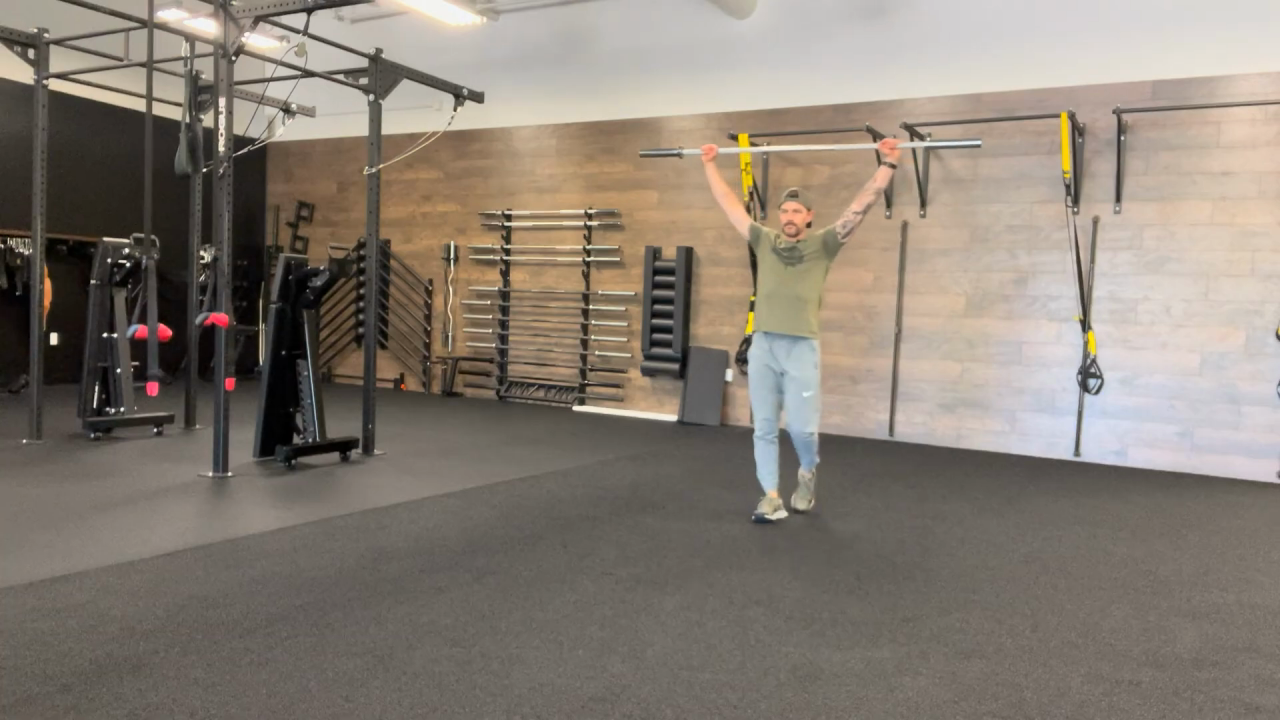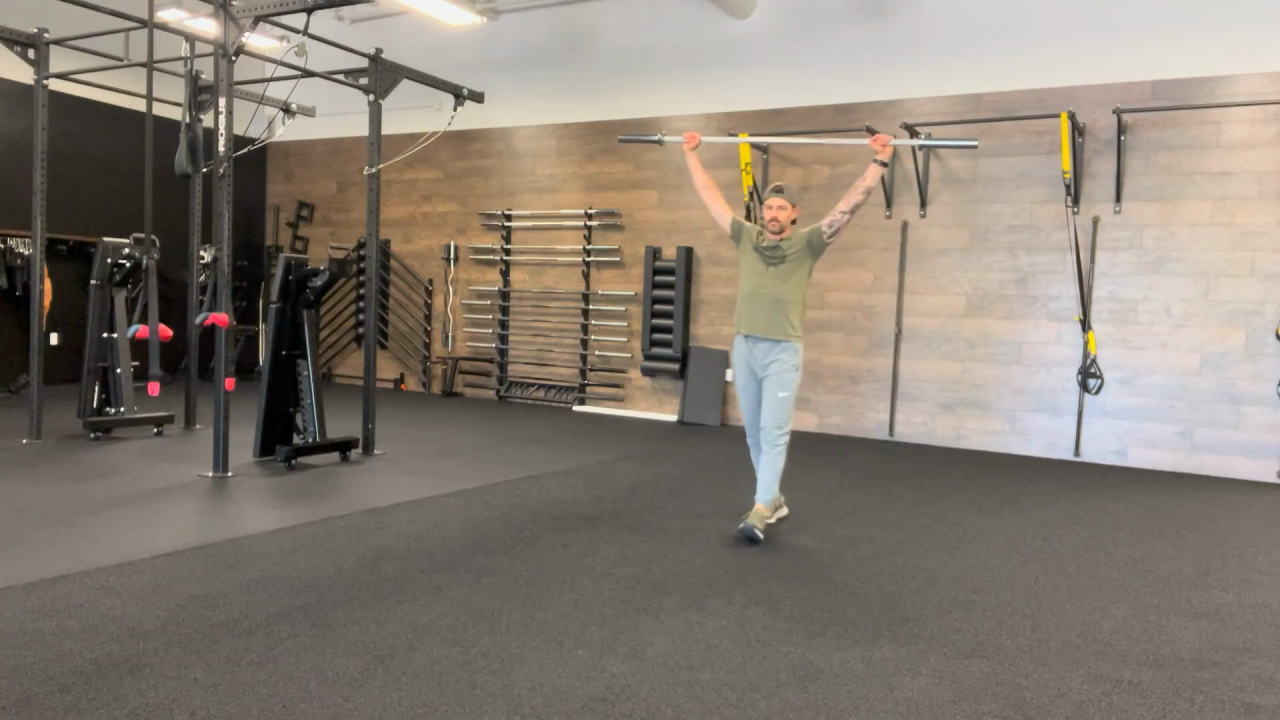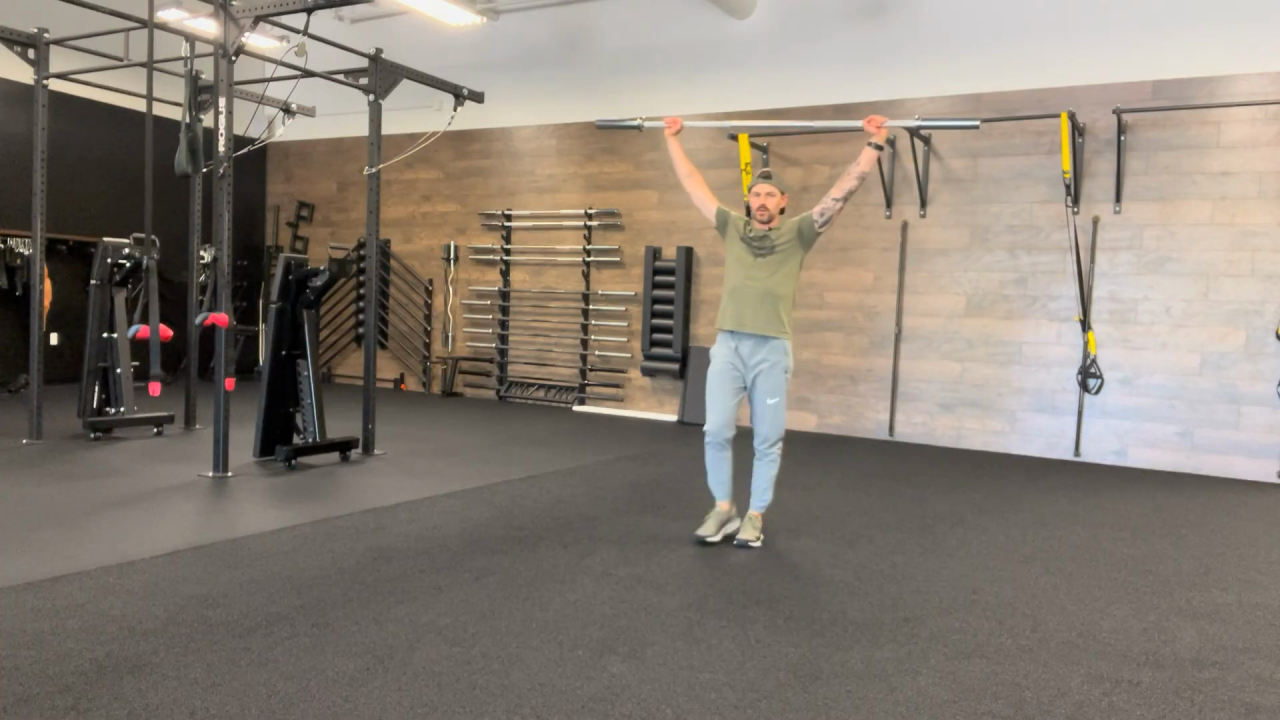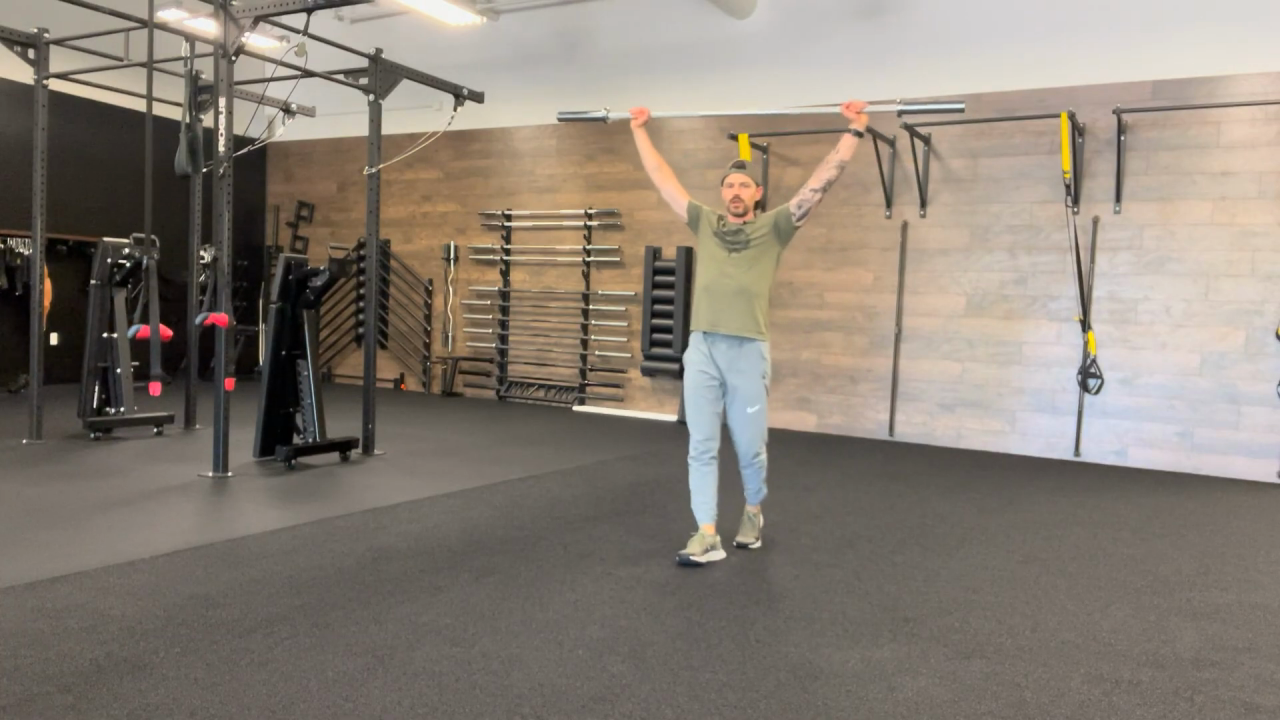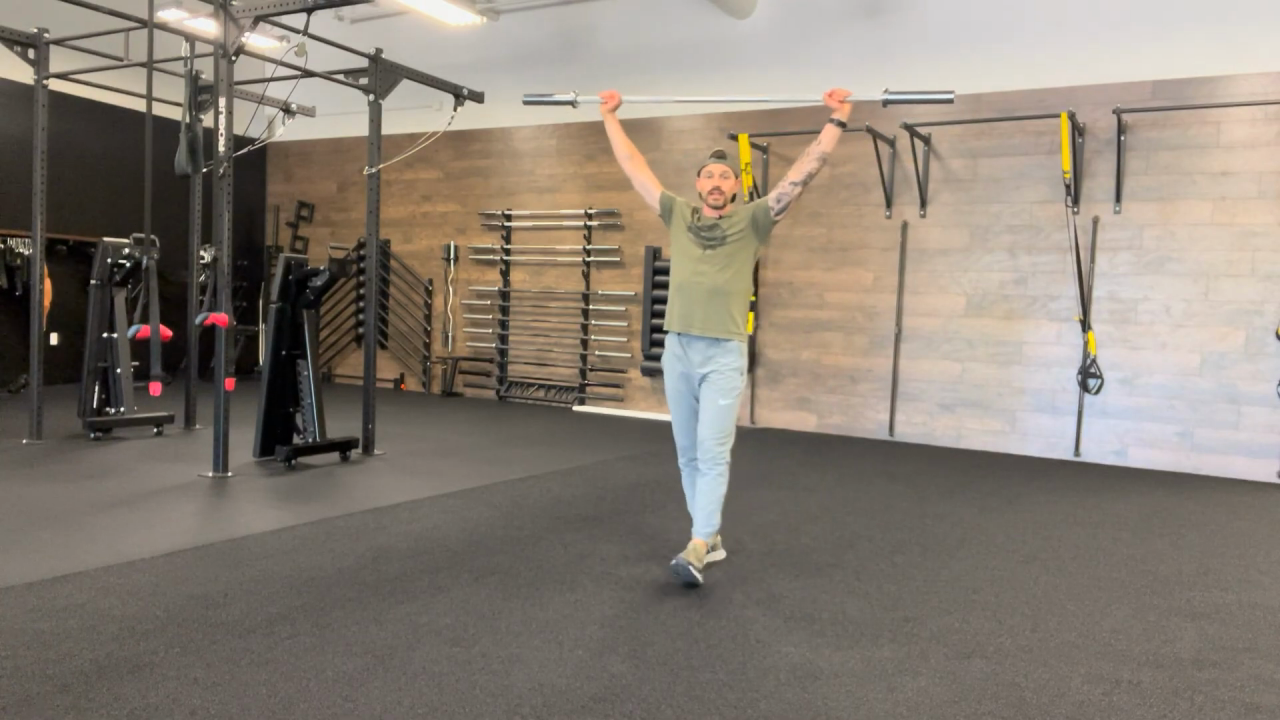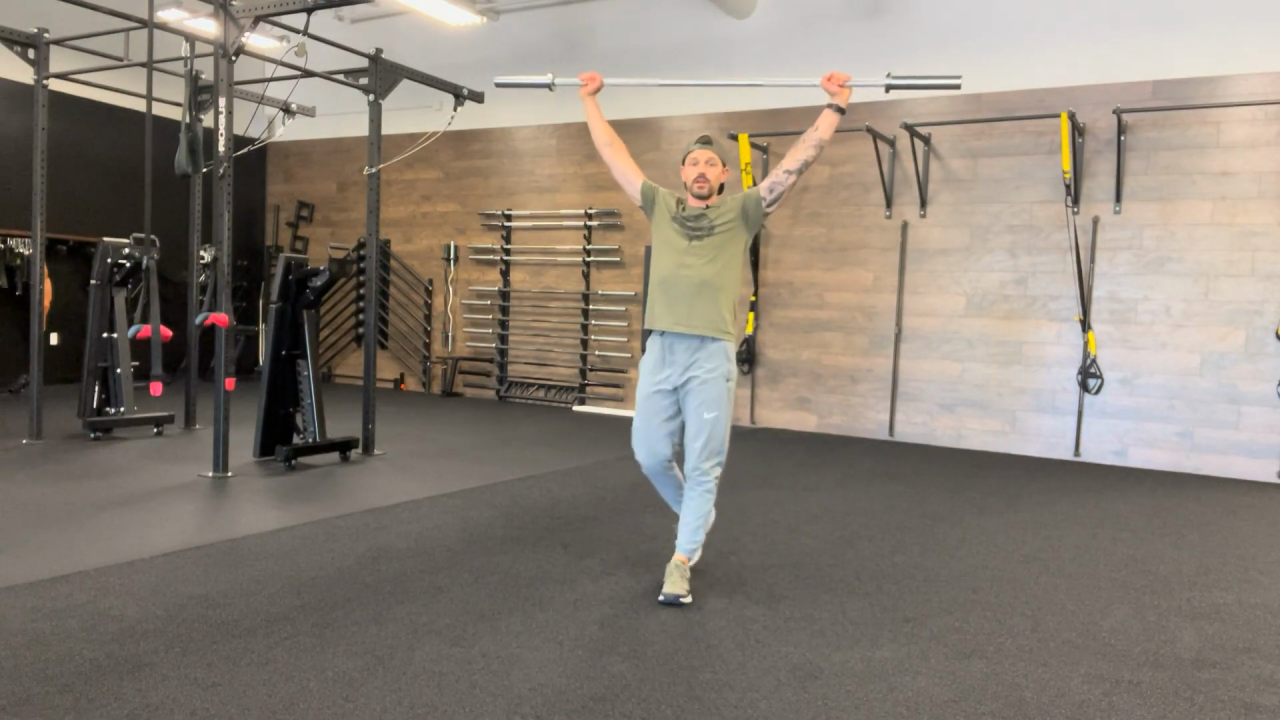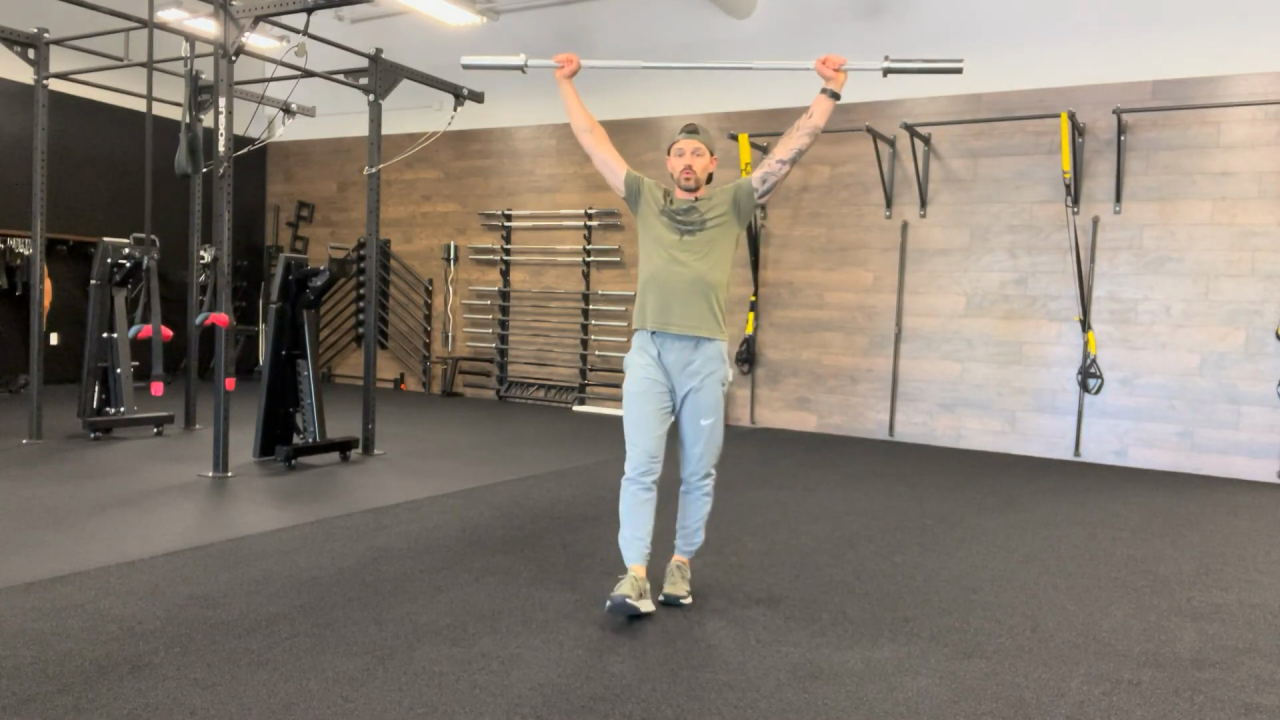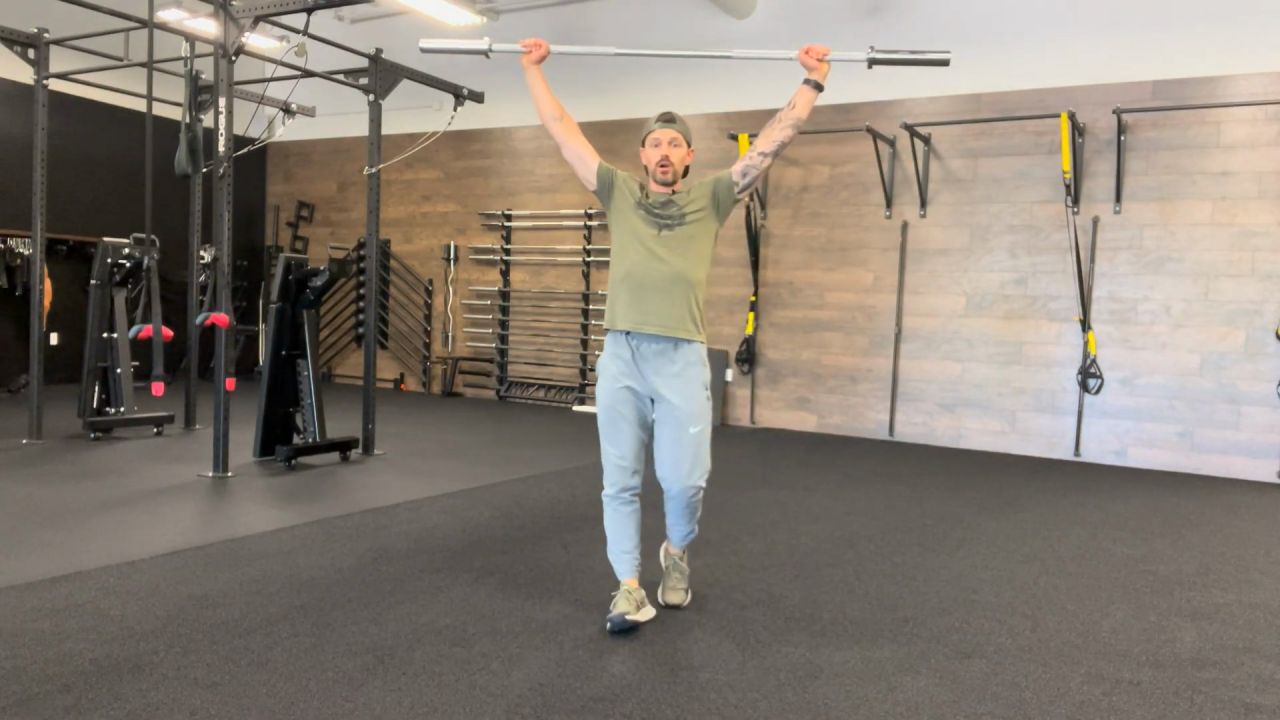
dt=0.5s
person 1, frame 1
left shoulder: (823, 244)
right shoulder: (764, 241)
left elbow: (862, 204)
right elbow: (729, 203)
left wrist: (889, 163)
right wrist: (710, 165)
left hip: (801, 347)
right hip: (763, 345)
left knee: (801, 427)
right knee: (764, 427)
left ankle: (808, 473)
right ankle: (772, 496)
person 1, frame 2
left shoulder: (808, 242)
right shoulder: (746, 236)
left elbow: (850, 204)
right elbow: (710, 196)
left wrist: (880, 160)
right wrist: (691, 153)
left hip: (783, 350)
right hip: (745, 346)
left knee: (773, 433)
right knee: (755, 433)
left ankle: (759, 511)
right ankle: (774, 499)
person 1, frame 3
left shoulder: (798, 232)
right shoulder: (732, 227)
left elbow: (843, 190)
right elbow: (692, 183)
left wrist: (875, 144)
right wrist: (672, 139)
left hip: (771, 349)
right hip: (727, 344)
left knee: (767, 441)
right knee: (716, 431)
left ankle: (755, 516)
right ankle: (723, 510)
person 1, frame 4
left shoulder: (774, 227)
right shoulder: (704, 222)
left elbow: (822, 180)
right elbow: (662, 177)
left wrist: (854, 130)
right wrist: (640, 130)
left hip: (748, 350)
right hip: (701, 348)
left knee: (750, 447)
right knee: (702, 446)
left ankle: (753, 509)
right ankle: (707, 534)
person 1, frame 5
left shoulder: (753, 220)
right shoulder: (677, 214)
left elbow: (802, 173)
right elbow: (634, 167)
left wrist: (837, 120)
right wrist: (610, 116)
left hip: (725, 351)
right hip: (678, 348)
left knee: (712, 450)
right knee: (688, 453)
left ankle: (696, 549)
right ankle: (709, 537)
person 1, frame 6
left shoulder: (742, 211)
right shoulder: (659, 205)
left elbow: (798, 160)
right elbow: (613, 154)
left wrist: (836, 105)
right wrist: (590, 99)
left hip: (710, 354)
right hip: (659, 351)
left knee: (703, 465)
right knee: (650, 456)
left ankle: (681, 560)
right ankle: (697, 516)
person 1, frame 7
left shoulder: (732, 203)
right shoulder: (644, 197)
left elbow: (791, 149)
right elbow: (593, 142)
left wrist: (830, 90)
right wrist: (566, 83)
left hip: (705, 353)
right hip: (648, 349)
left knee: (698, 472)
right knee: (640, 466)
left ankle: (681, 563)
right ankle: (635, 577)
person 1, frame 8
left shoulder: (711, 197)
right shoulder: (618, 191)
left elbow: (772, 141)
right elbow: (562, 130)
left wrist: (813, 80)
right wrist: (534, 68)
left hip: (683, 356)
right hip: (621, 354)
left knee: (684, 480)
right knee: (620, 481)
left ankle: (677, 552)
right ankle: (629, 587)
